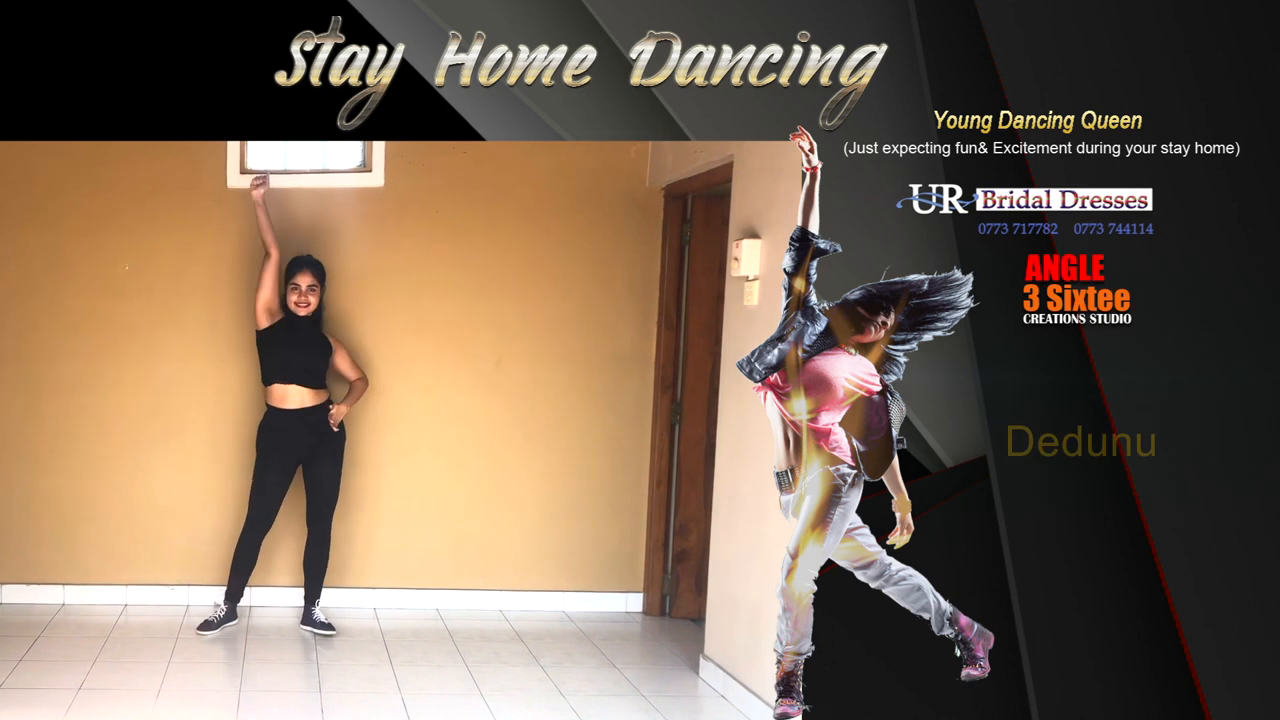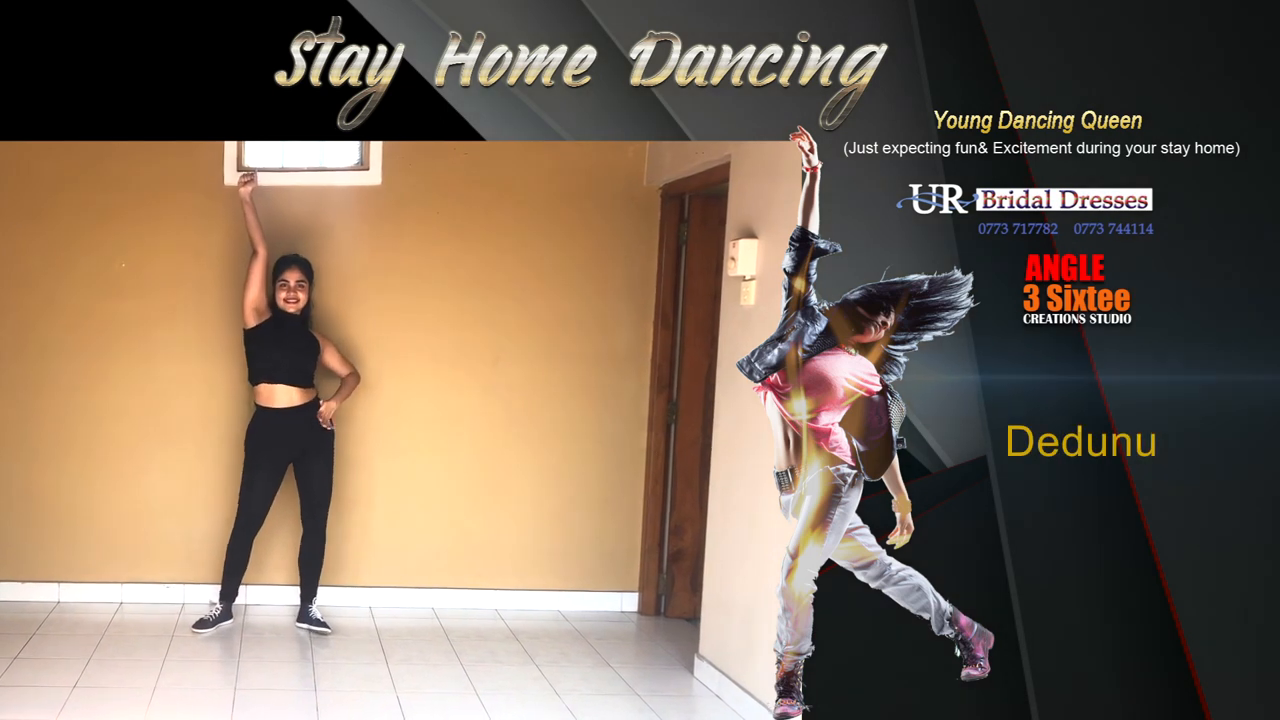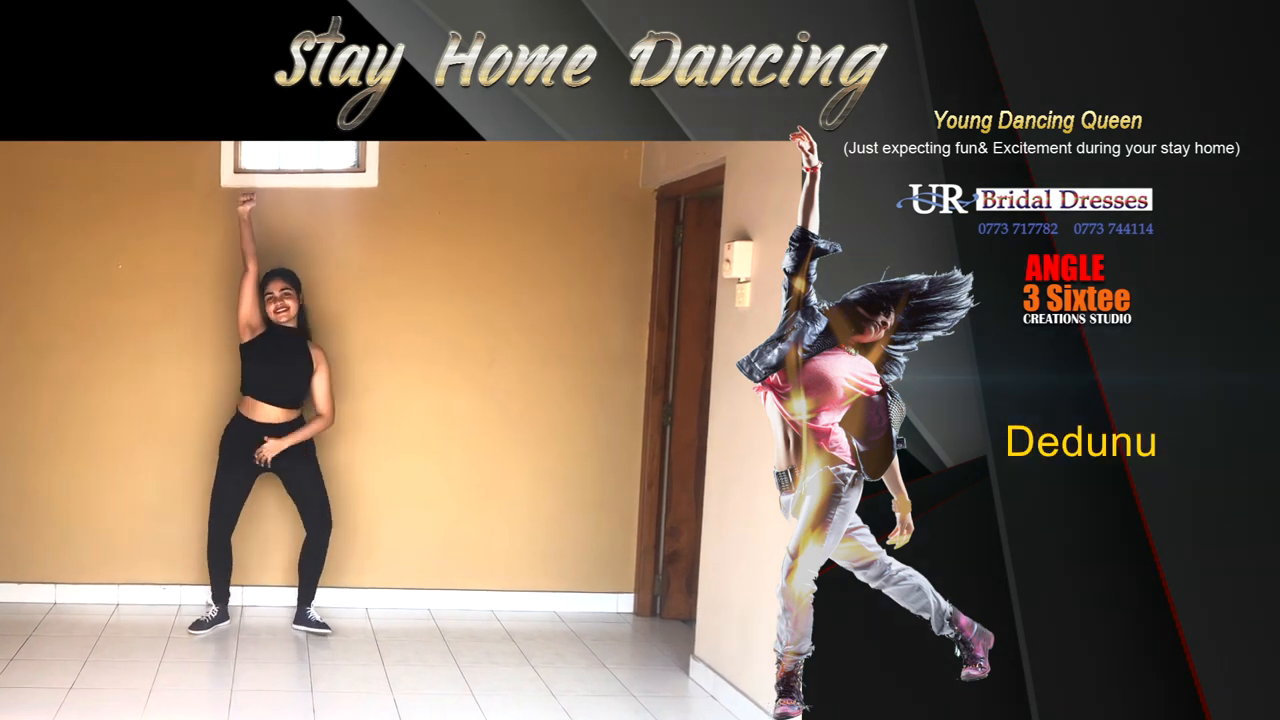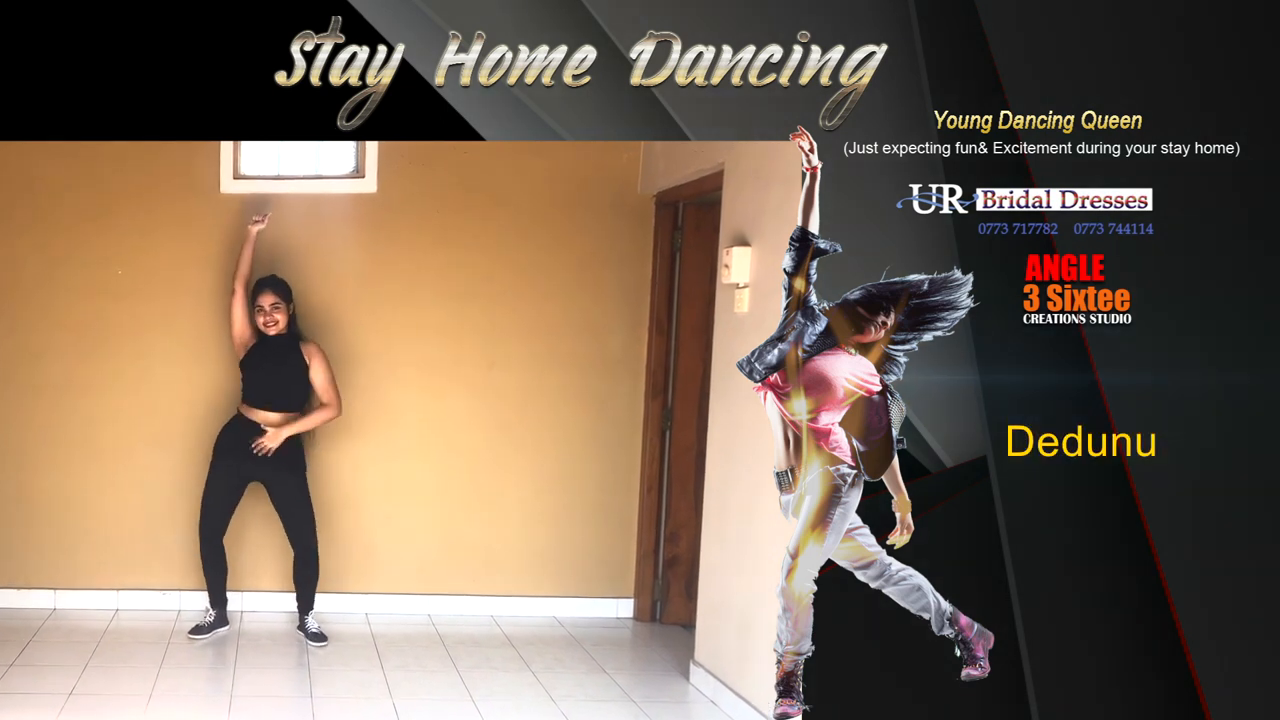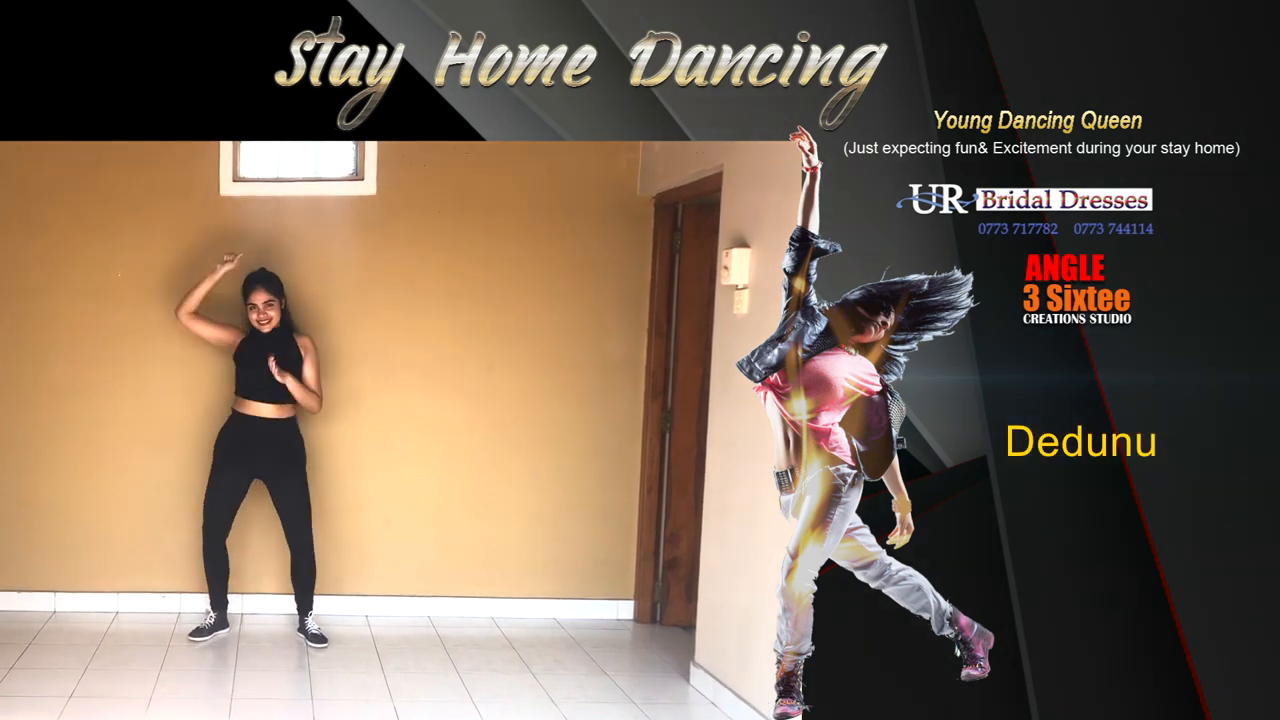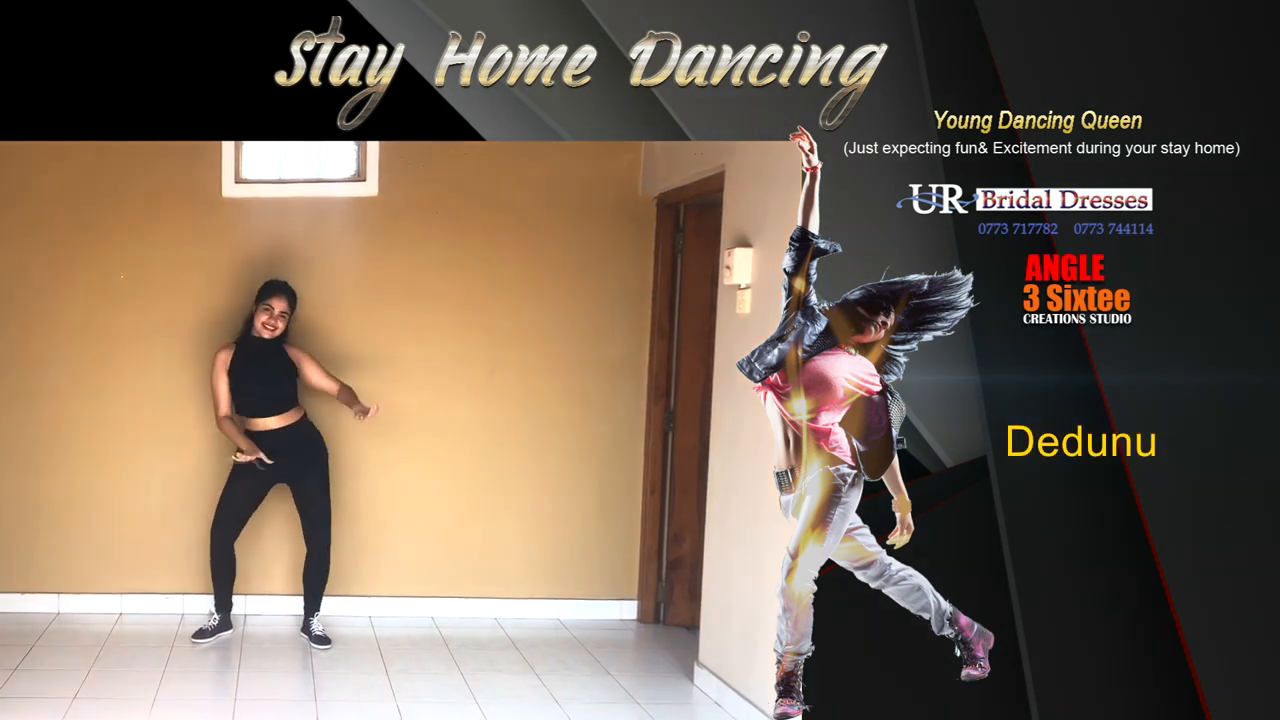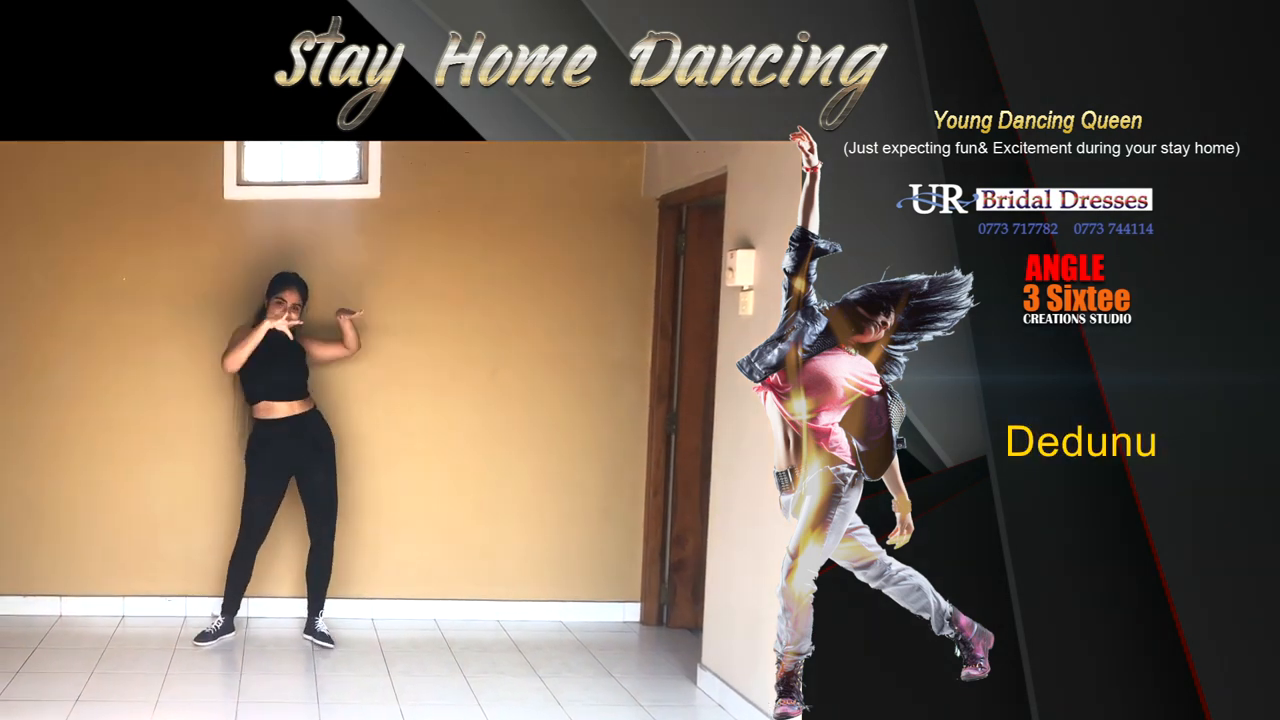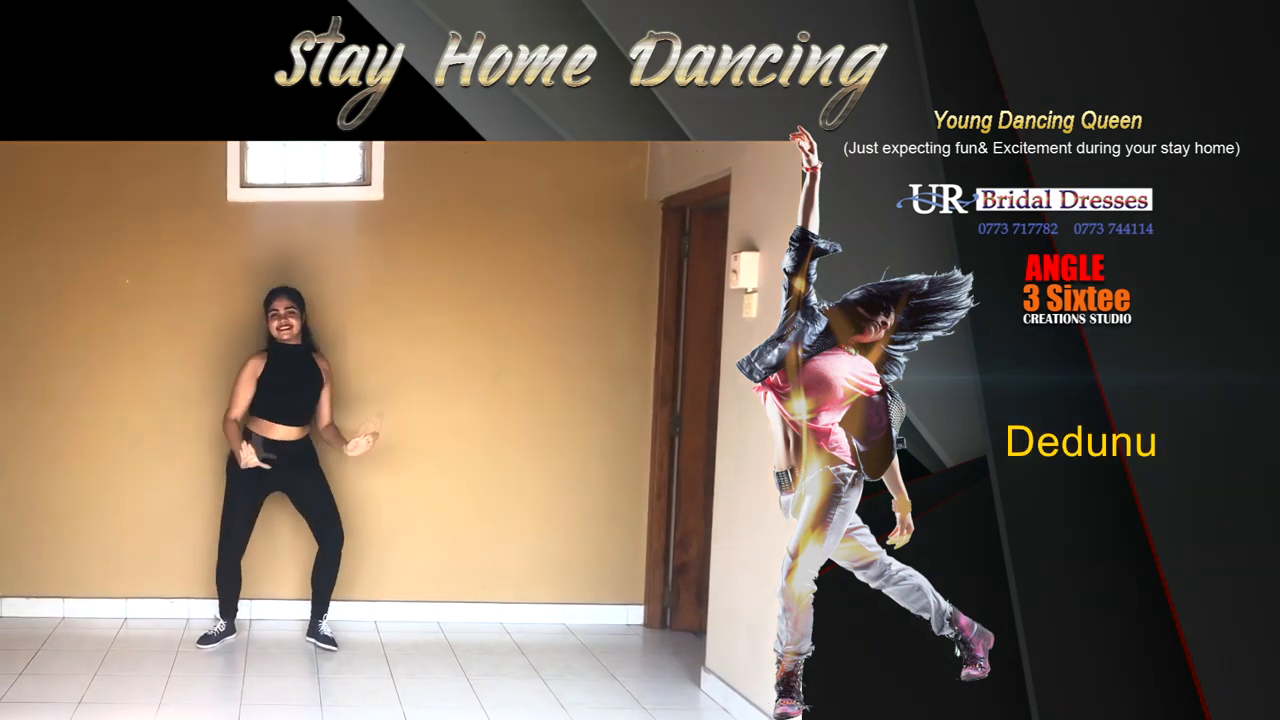
dt=0.5s
person 1, frame 1
left shoulder: (869, 380)
right shoulder: (805, 318)
left elbow: (881, 447)
right elbow: (806, 242)
left wrist: (903, 504)
right wrist: (812, 173)
left hip: (833, 473)
right hip: (791, 480)
left knee: (796, 576)
right knee: (876, 566)
person 1, frame 2
left shoulder: (868, 380)
right shoulder: (805, 317)
left elbow: (880, 446)
right elbow: (806, 242)
left wrist: (902, 504)
right wrist: (813, 171)
left hip: (833, 474)
right hip: (792, 481)
left knee: (796, 576)
right knee: (876, 567)
person 1, frame 3
left shoulder: (868, 379)
right shoulder: (805, 317)
left elbow: (881, 446)
right elbow: (806, 243)
left wrist: (902, 504)
right wrist: (813, 174)
left hip: (832, 473)
right hip: (791, 481)
left knee: (795, 576)
right knee: (876, 566)
person 1, frame 4
left shoulder: (868, 379)
right shoulder: (804, 320)
left elbow: (880, 444)
right elbow: (806, 243)
left wrist: (902, 503)
right wrist: (813, 172)
left hip: (832, 475)
right hip: (791, 481)
left knee: (795, 577)
right knee: (877, 567)
person 1, frame 5
left shoulder: (869, 380)
right shoulder: (806, 318)
left elbow: (881, 446)
right elbow: (805, 242)
left wrist: (903, 504)
right wrist: (814, 172)
left hip: (832, 474)
right hip: (791, 480)
left knee: (796, 576)
right knee: (876, 566)
person 1, frame 6
left shoulder: (869, 379)
right shoulder: (805, 318)
left elbow: (881, 446)
right elbow: (806, 244)
left wrist: (903, 504)
right wrist: (813, 173)
left hip: (832, 475)
right hip: (791, 482)
left knee: (795, 577)
right knee: (876, 566)
person 1, frame 7
left shoulder: (869, 380)
right shoulder: (804, 319)
left elbow: (881, 444)
right elbow: (806, 242)
left wrist: (902, 503)
right wrist: (813, 172)
left hip: (832, 474)
right hip: (792, 482)
left knee: (795, 576)
right knee: (876, 566)
person 1, frame 8
left shoulder: (868, 378)
right shoulder: (805, 318)
left elbow: (881, 446)
right elbow: (806, 243)
left wrist: (903, 504)
right wrist: (813, 173)
left hip: (832, 475)
right hip: (792, 482)
left knee: (796, 577)
right knee: (876, 567)
person 2, frame 1
left shoulder: (326, 340)
right shoulder: (270, 321)
left elbow: (359, 378)
right elbow: (271, 255)
left wrist: (344, 405)
right wrist: (258, 201)
left hip: (323, 431)
right hip: (278, 430)
left knee: (320, 524)
right knee: (258, 521)
left ankle: (311, 609)
right ankle: (229, 605)
person 2, frame 2
left shoulder: (313, 339)
right shoulder: (258, 319)
left elbow: (350, 373)
right elbow: (259, 254)
left wrist: (335, 402)
right wrist: (245, 199)
left hip: (312, 429)
right hip: (268, 431)
left knee: (315, 522)
right knee: (247, 522)
left ankle: (308, 608)
right ankle: (224, 605)
person 2, frame 3
left shoulder: (313, 353)
right shoulder: (255, 335)
left elbow: (325, 416)
right elbow: (250, 271)
left wrist: (282, 443)
right wrist: (244, 218)
left hip: (293, 443)
right hip: (243, 436)
left knee: (321, 525)
right knee: (220, 524)
left ankle: (305, 609)
right ankle: (219, 607)
person 2, frame 4
left shoulder: (308, 351)
right shoulder: (249, 347)
left elbow: (331, 407)
right elbow: (238, 288)
left wrist: (285, 430)
right wrist: (252, 235)
left hip: (285, 453)
right hip: (236, 445)
left knee: (305, 542)
right knee: (209, 531)
left ankle: (306, 617)
right ankle: (218, 612)
person 2, frame 5
left shoulder: (300, 344)
right shoulder: (240, 342)
left elbow: (315, 402)
right elbow: (186, 314)
left wrist: (284, 377)
right wrist: (219, 273)
left hip: (283, 445)
right hip: (236, 441)
left knee: (300, 537)
right knee: (213, 531)
left ankle: (306, 618)
right ankle: (218, 615)
person 2, frame 6
left shoulder: (290, 355)
right shoulder: (227, 356)
left elbow: (335, 387)
right elbow: (224, 416)
left wrist: (357, 406)
right wrist: (244, 445)
left hip: (304, 448)
right hip: (258, 453)
left knee: (319, 540)
right knee: (221, 533)
left ankle: (311, 619)
right ankle: (222, 616)
person 2, frame 7
left shoulder: (299, 345)
right shoulder: (250, 337)
left elbow: (350, 347)
right elbow: (229, 364)
left wrist: (344, 319)
right wrist: (265, 324)
left hip: (313, 438)
right hip: (268, 444)
left knee: (323, 533)
right knee: (251, 536)
left ankle: (314, 619)
right ankle: (226, 619)
person 2, frame 8
left shoulder: (319, 365)
right shoulder: (258, 364)
left elbow: (324, 424)
right elbow: (232, 418)
left wrist: (347, 445)
right wrist: (240, 449)
left hip: (300, 458)
right hip: (254, 460)
left knee: (332, 539)
right knee: (230, 547)
left ankle: (318, 622)
right ankle: (226, 622)
